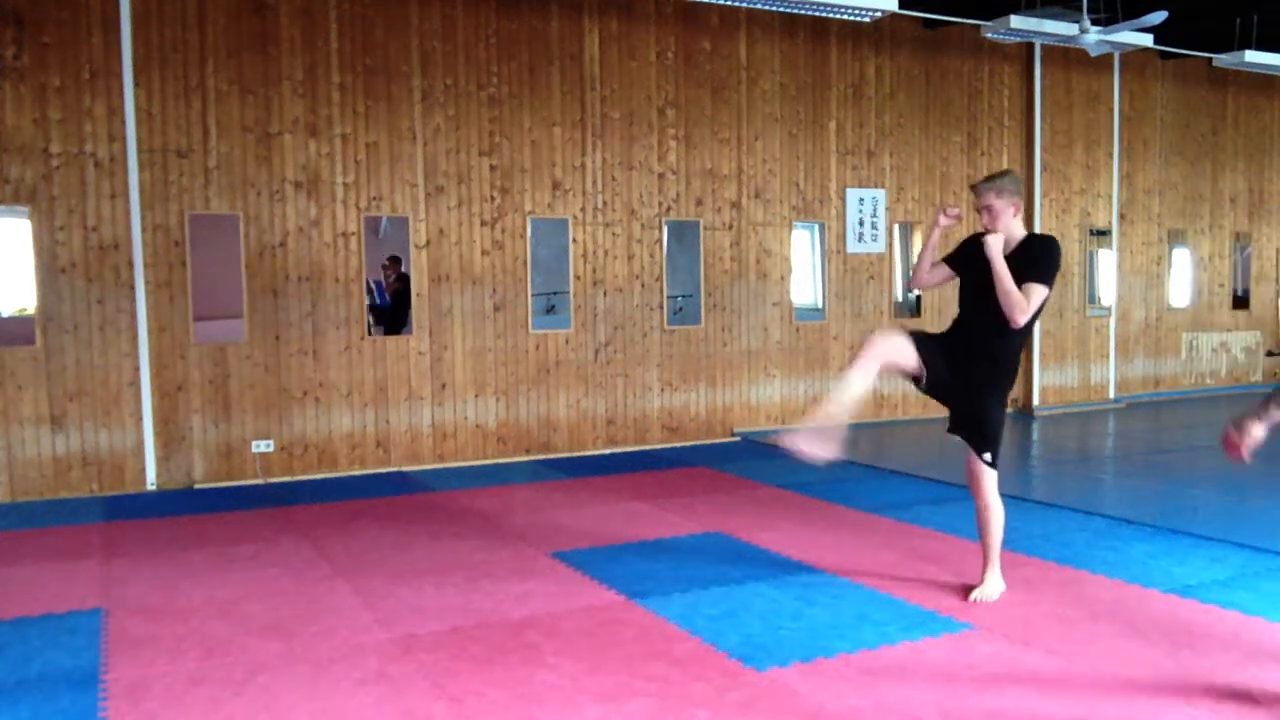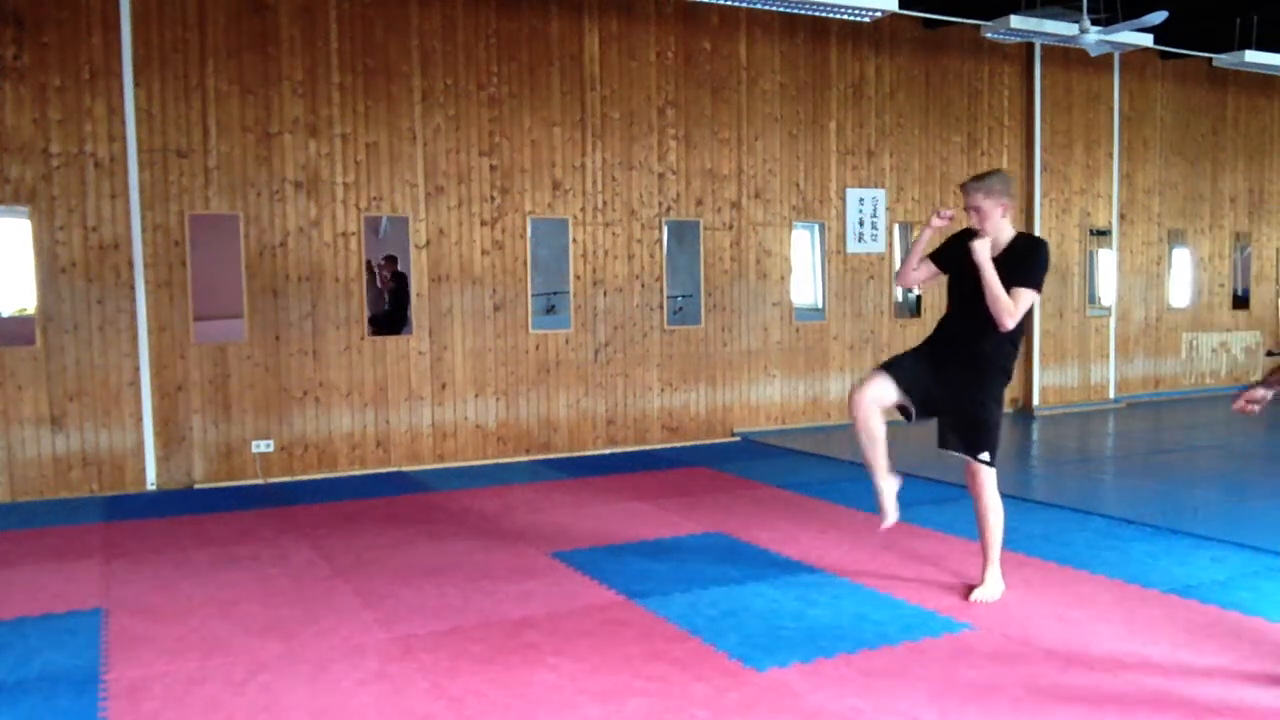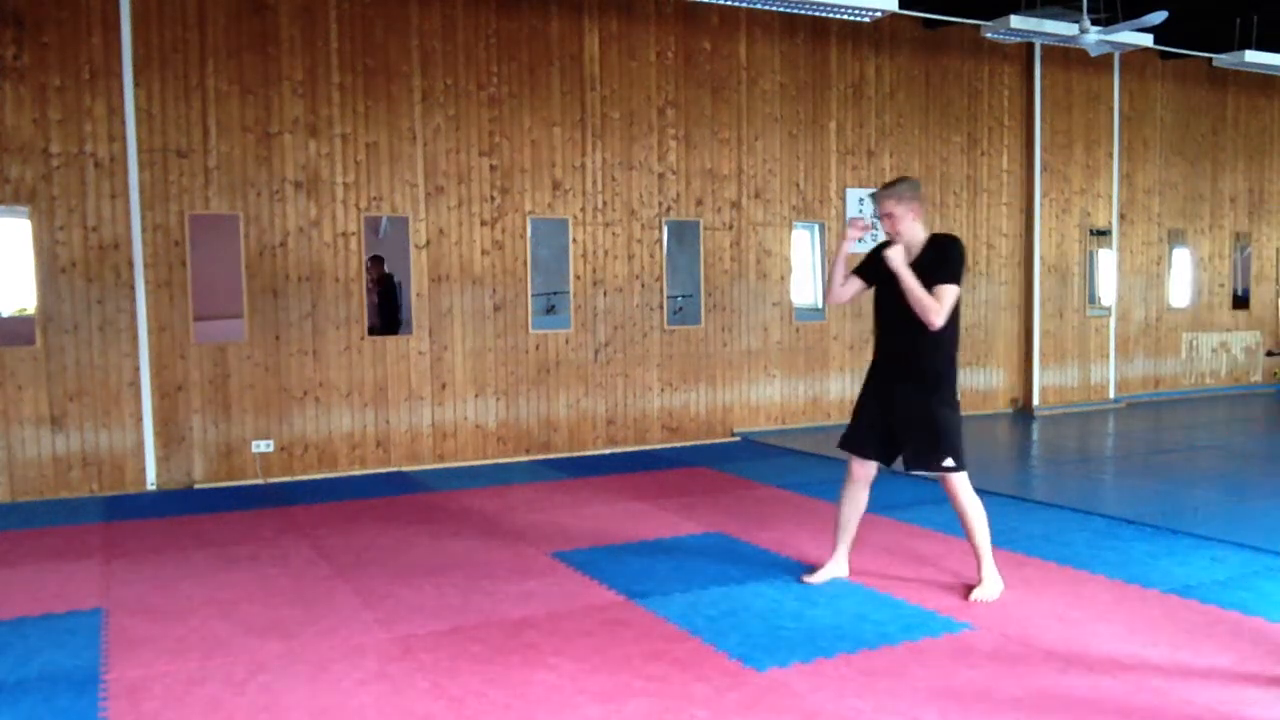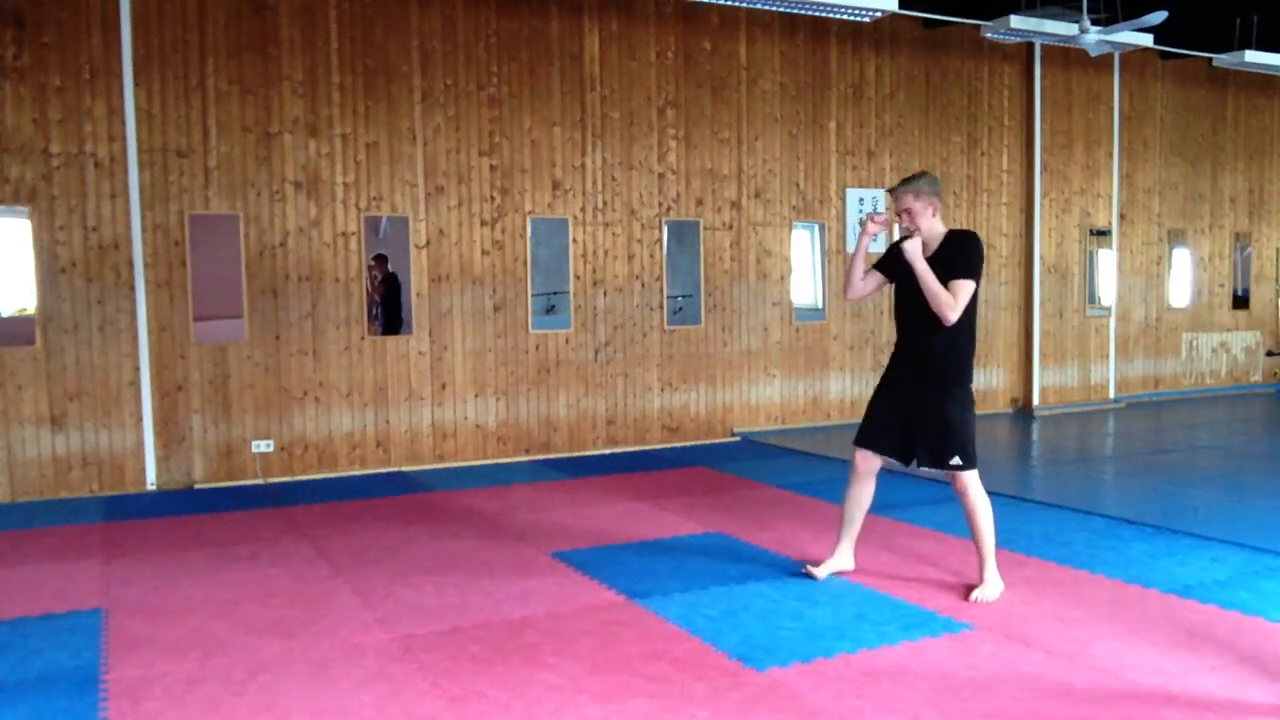
dt=0.5s
person 1, frame 1
left shoulder: (1043, 250)
right shoulder: (976, 245)
left elbow: (1018, 316)
right elbow: (920, 282)
left wrist: (996, 257)
right wrist: (937, 231)
left hip: (990, 375)
right hip: (947, 353)
left knee: (981, 478)
right knee: (881, 345)
left ankle: (993, 575)
right ankle: (822, 433)
person 1, frame 2
left shoulder: (1032, 250)
right shoulder: (963, 242)
left elbow: (1007, 318)
right elbow: (905, 279)
left wrist: (983, 261)
right wrist: (927, 232)
left hip: (982, 376)
right hip: (936, 356)
left knee: (980, 477)
right knee: (865, 398)
left ankle: (992, 575)
right ankle: (885, 482)
person 1, frame 3
left shoulder: (947, 249)
right shoulder: (882, 254)
left elbow: (935, 317)
right elbow: (835, 296)
left wrist: (900, 268)
right wrist: (846, 245)
left hip: (931, 387)
right hip: (885, 380)
left knee: (954, 482)
right knee: (858, 470)
left ankle: (989, 573)
right ankle: (839, 560)
person 1, frame 4
left shoulder: (965, 245)
right shoulder: (902, 250)
left elbow: (950, 313)
right elbow: (853, 290)
left wrist: (917, 260)
right wrist: (864, 238)
left hip: (947, 382)
right hip: (902, 375)
left knee: (964, 479)
right knee: (864, 461)
left ankle: (990, 574)
right ankle: (843, 553)
